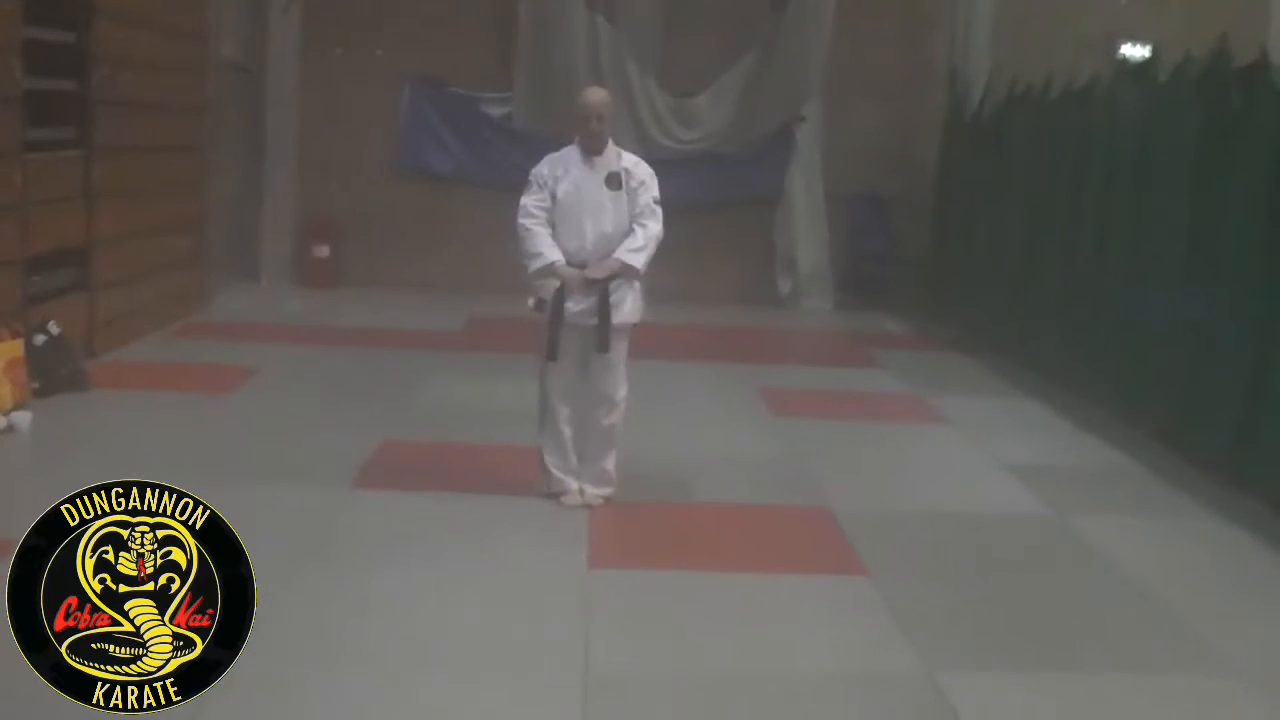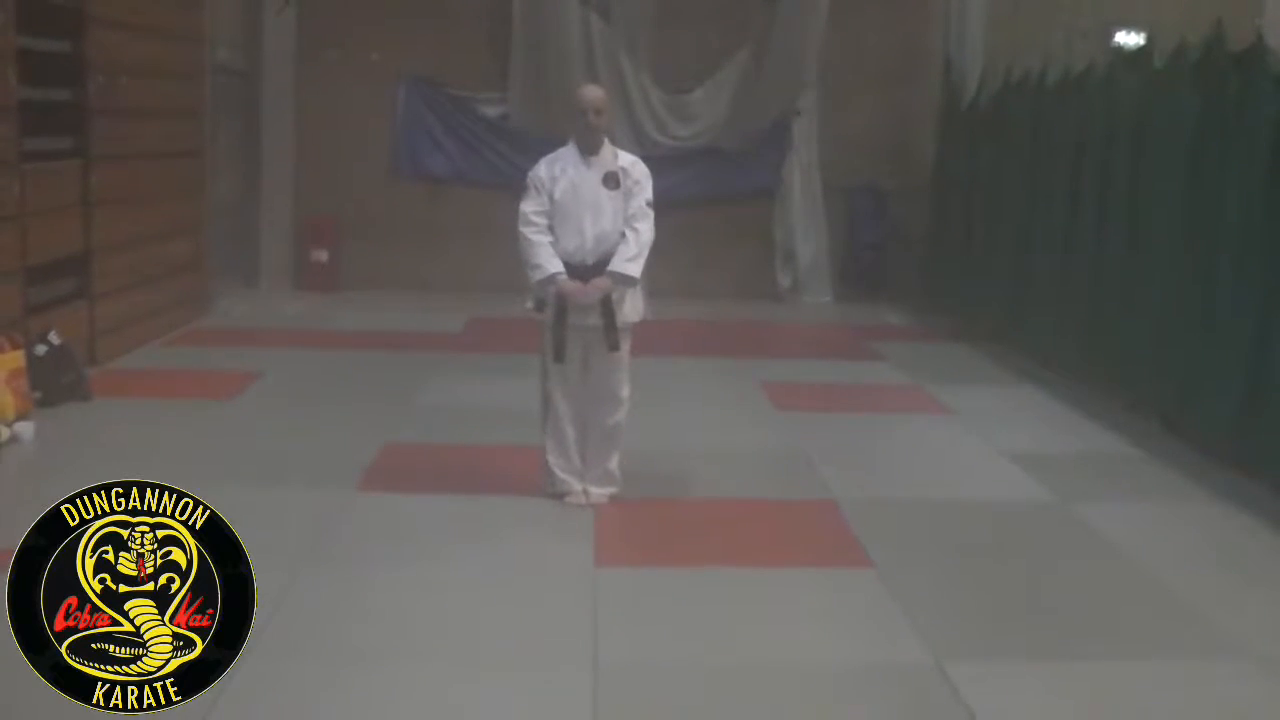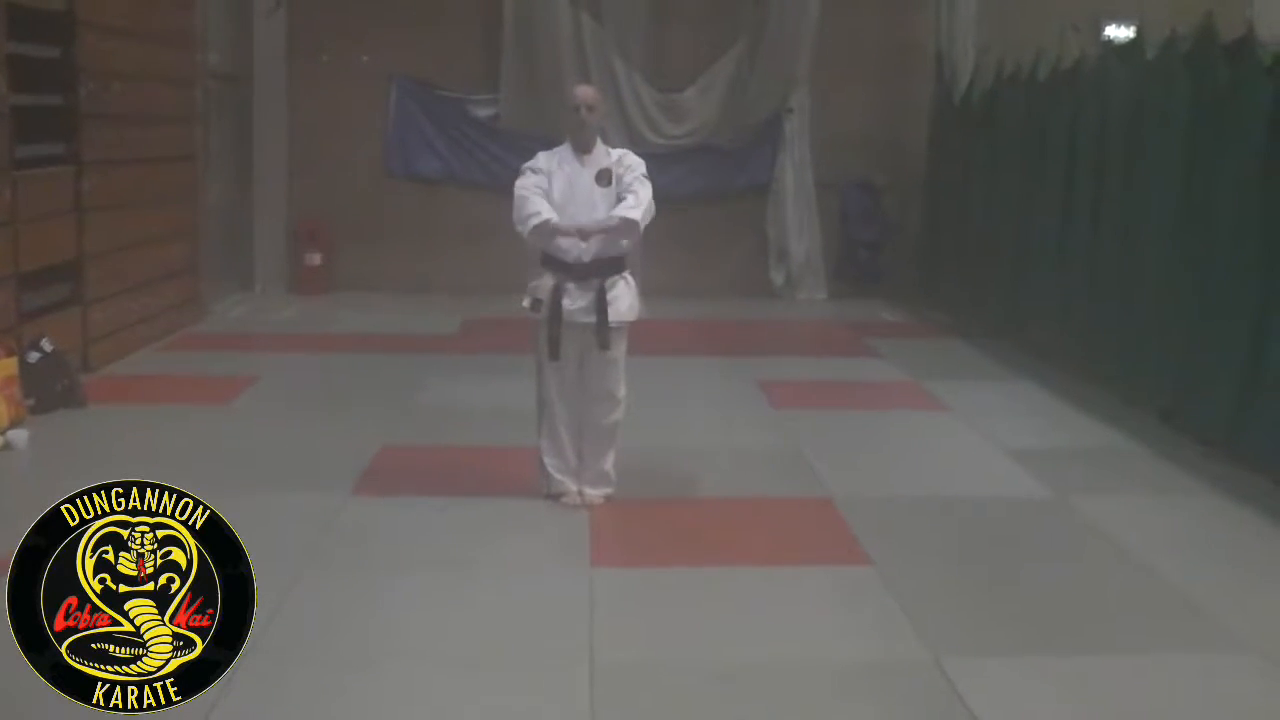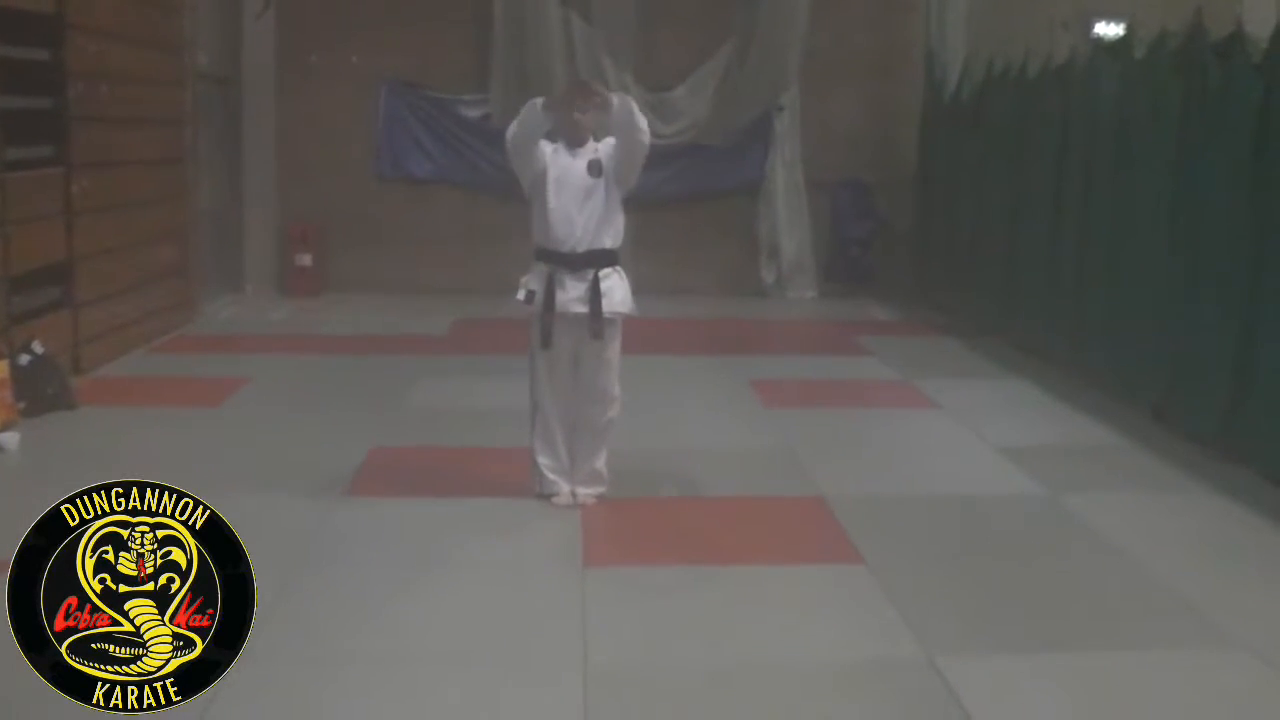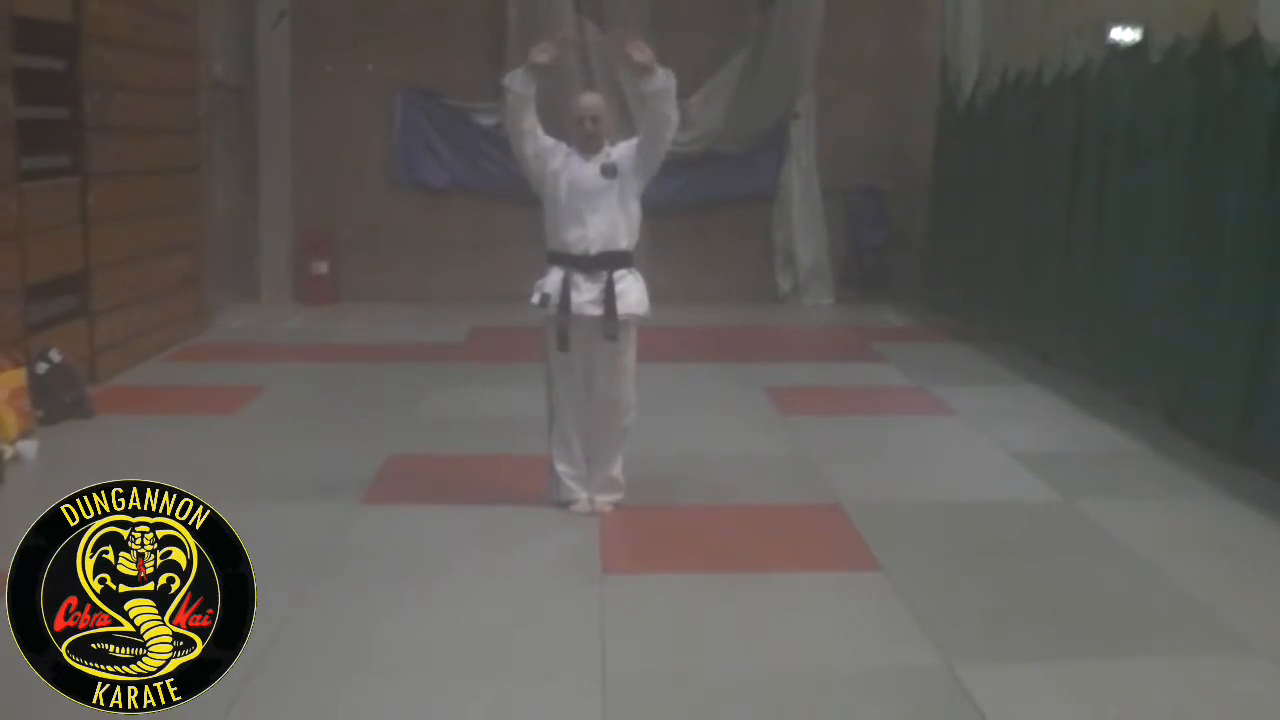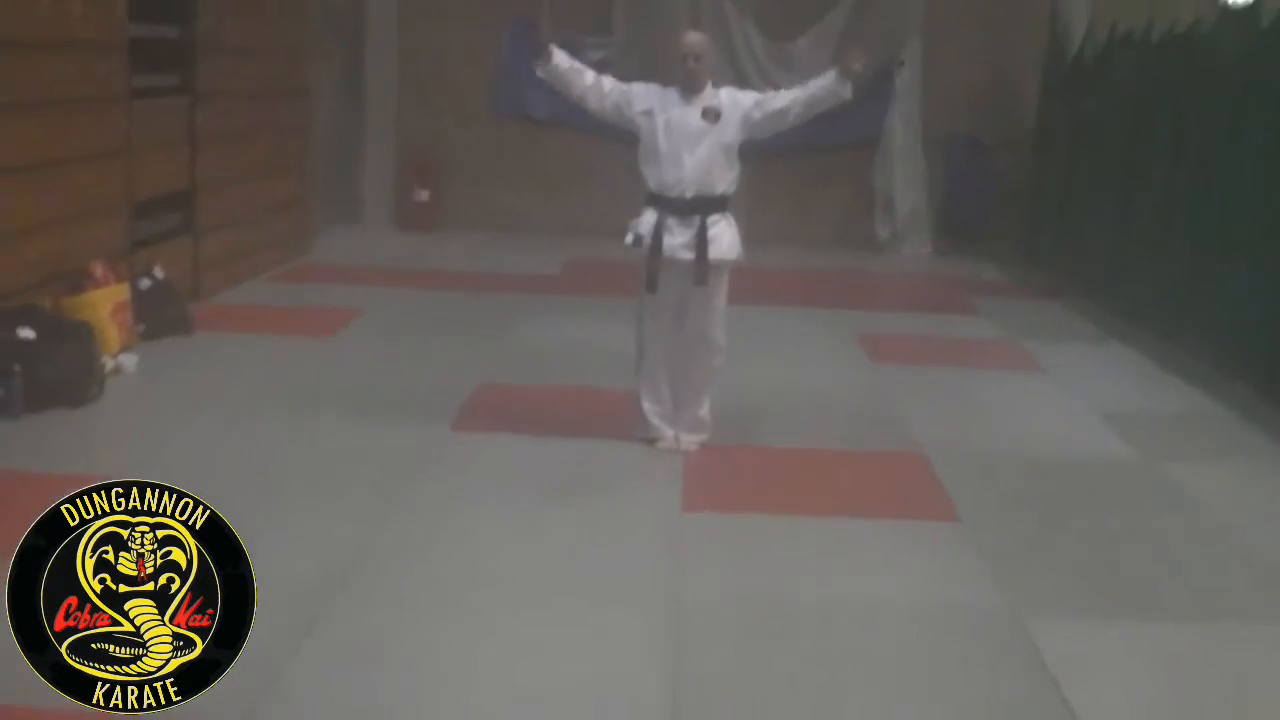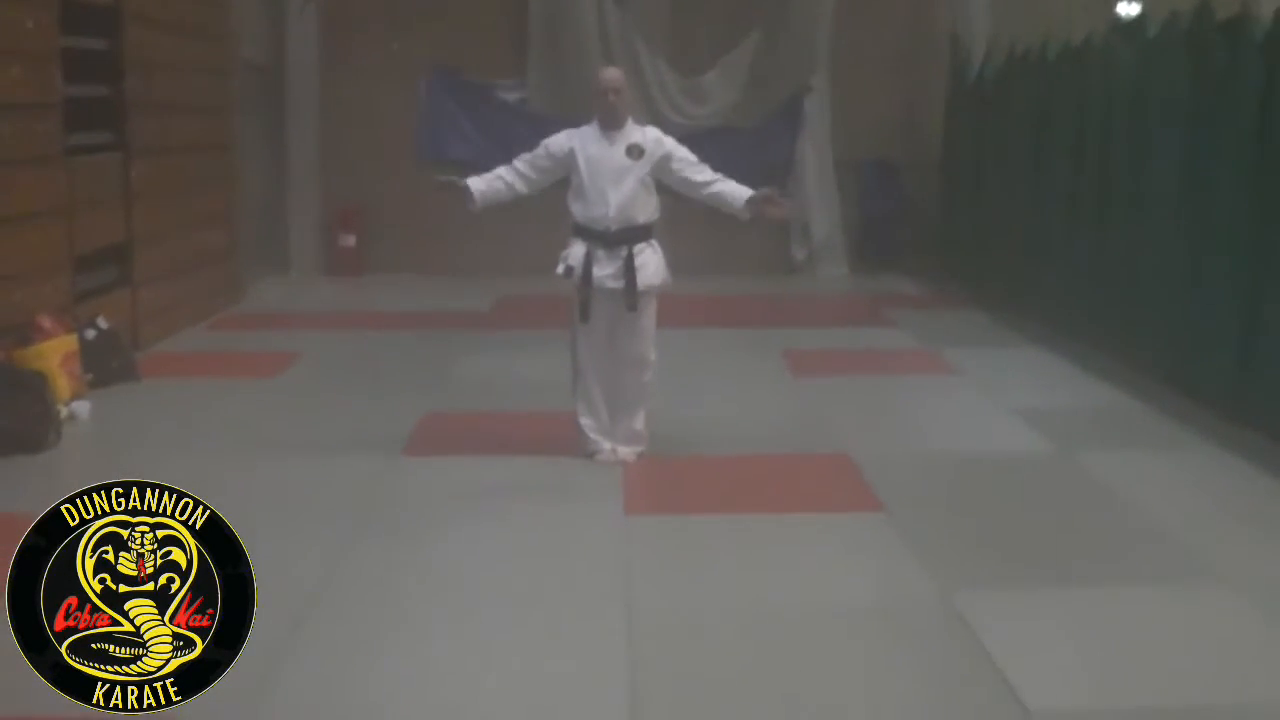
dt=0.7s
person 1, frame 1
left shoulder: (635, 169)
right shoulder: (551, 167)
left elbow: (650, 224)
right elbow: (531, 221)
left wrist: (616, 263)
right wrist: (558, 268)
left hip: (613, 295)
right hip: (563, 292)
left knee: (606, 392)
right knee: (559, 390)
left ankle: (596, 478)
right ankle: (563, 478)
person 1, frame 2
left shoulder: (631, 168)
right shoulder: (548, 168)
left elbow: (640, 229)
right elbow: (532, 229)
left wrist: (610, 281)
right wrist: (559, 281)
left hip: (613, 293)
right hip: (562, 292)
left knee: (609, 392)
right knee: (562, 390)
left ankle: (600, 479)
right ankle: (567, 479)
person 1, frame 3
left shoulder: (625, 162)
right shoulder: (543, 164)
left elbow: (640, 200)
right elbow: (526, 202)
left wrist: (609, 224)
right wrist: (559, 227)
left hip: (608, 290)
right hip: (558, 289)
left knee: (605, 393)
right knee: (557, 392)
left ankle: (595, 479)
right ankle: (562, 479)
person 1, frame 4
left shoulder: (612, 155)
right shoulder: (542, 158)
left elbow: (638, 137)
right elbow: (518, 139)
left wrist: (611, 105)
right wrist: (548, 107)
left hip: (601, 285)
right hip: (552, 283)
left knee: (598, 390)
right knee: (551, 390)
left ankle: (588, 477)
right ankle: (555, 479)
person 1, frame 5
left shoulder: (630, 162)
right shoulder: (551, 162)
left elbow: (661, 125)
right elbow: (520, 125)
left wrist: (650, 75)
right wrist: (530, 74)
left hip: (616, 289)
right hip: (566, 289)
left knee: (614, 396)
right knee: (567, 395)
left ankle: (604, 485)
right ankle: (574, 486)
person 1, frame 6
left shoulder: (736, 105)
right shoulder: (646, 99)
left elbow: (790, 103)
right elbow: (591, 87)
left wrist: (841, 78)
right wrist: (548, 54)
left hip: (710, 233)
right hip: (662, 229)
left knee: (704, 336)
right knee: (658, 332)
left ankle: (691, 422)
right ankle: (661, 422)
person 1, frame 7
left shoulder: (653, 142)
right shoulder: (570, 142)
left elbow: (701, 177)
right elbow: (519, 173)
left wrist: (749, 199)
right wrist: (471, 188)
left hip: (636, 259)
right hip: (590, 259)
left knee: (635, 355)
right knee: (591, 354)
left ankle: (627, 436)
right ankle: (599, 438)
